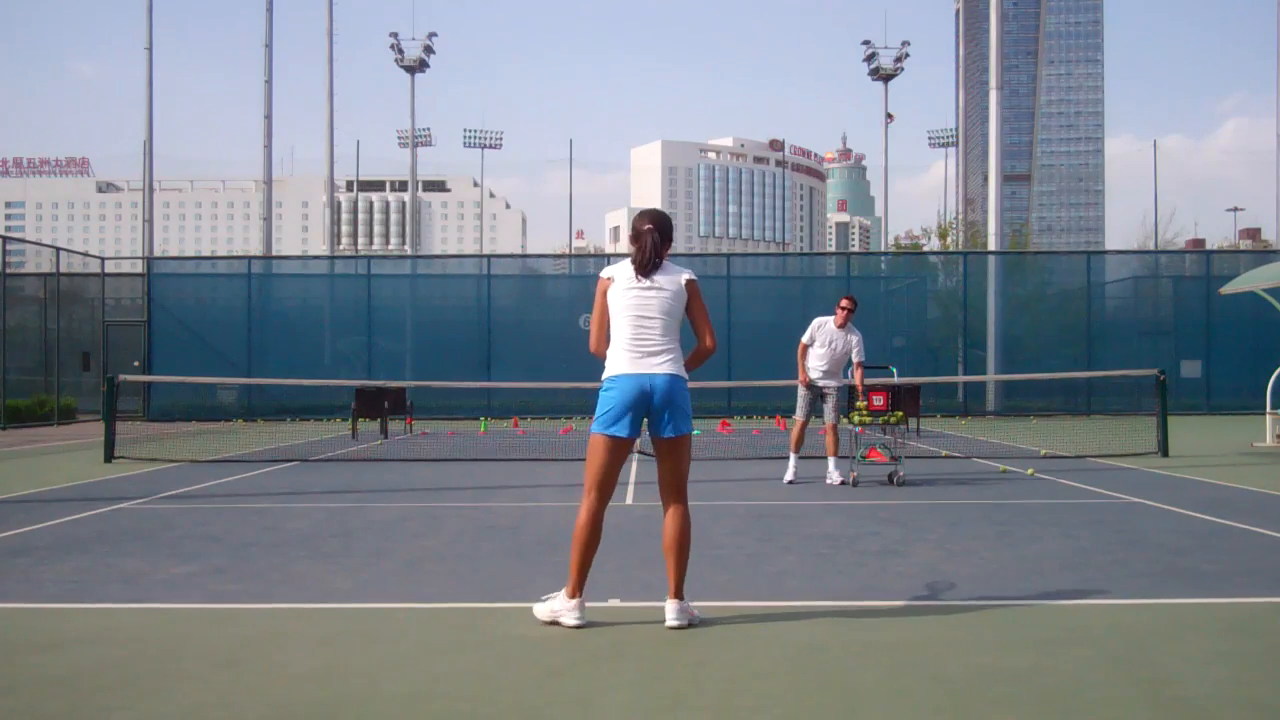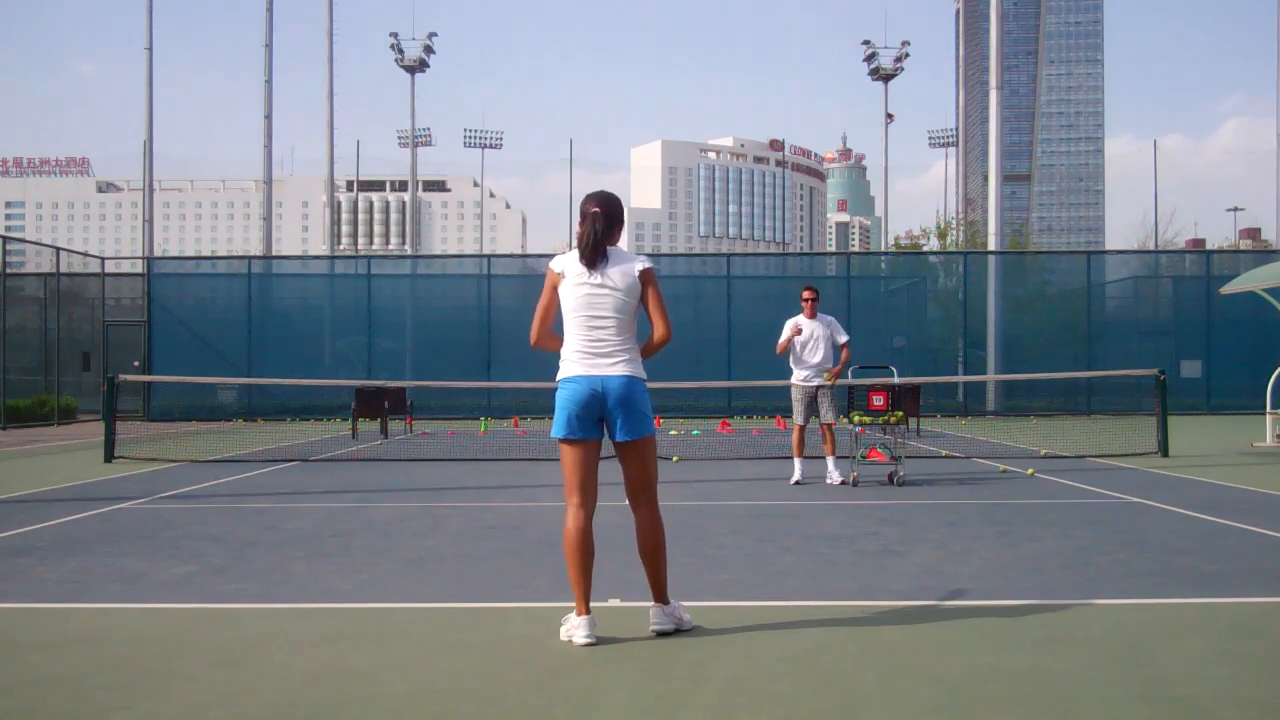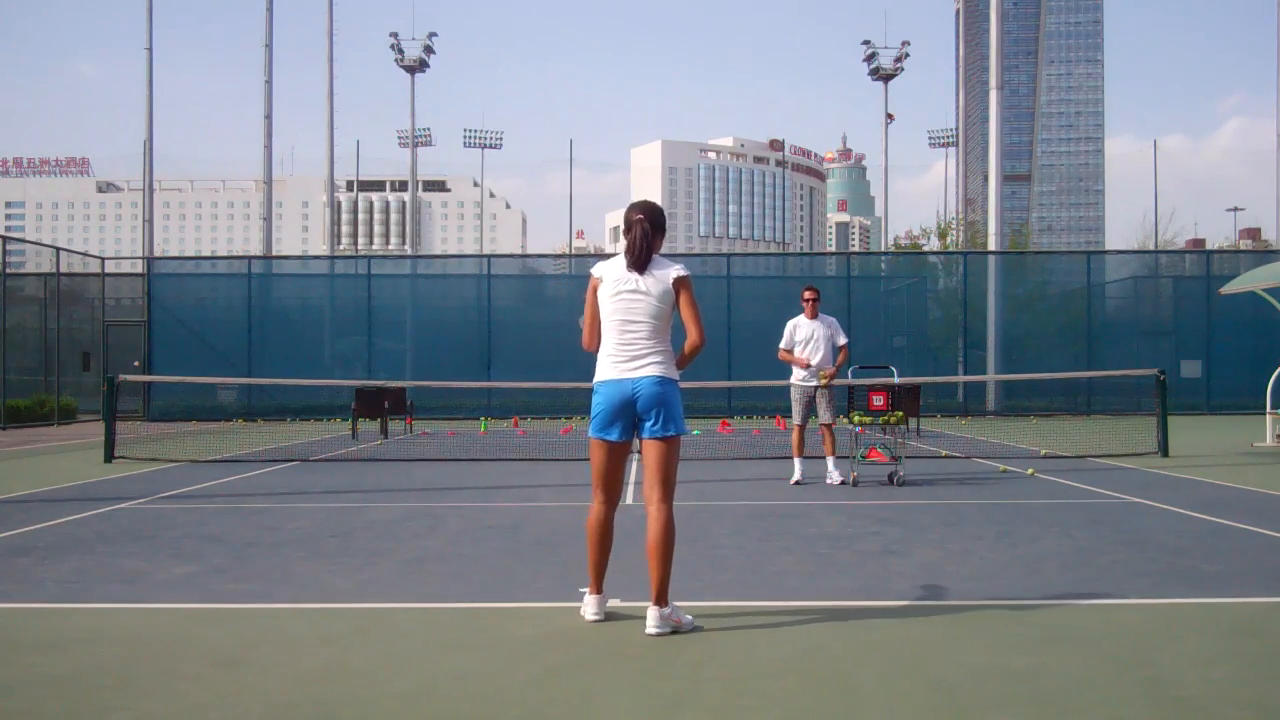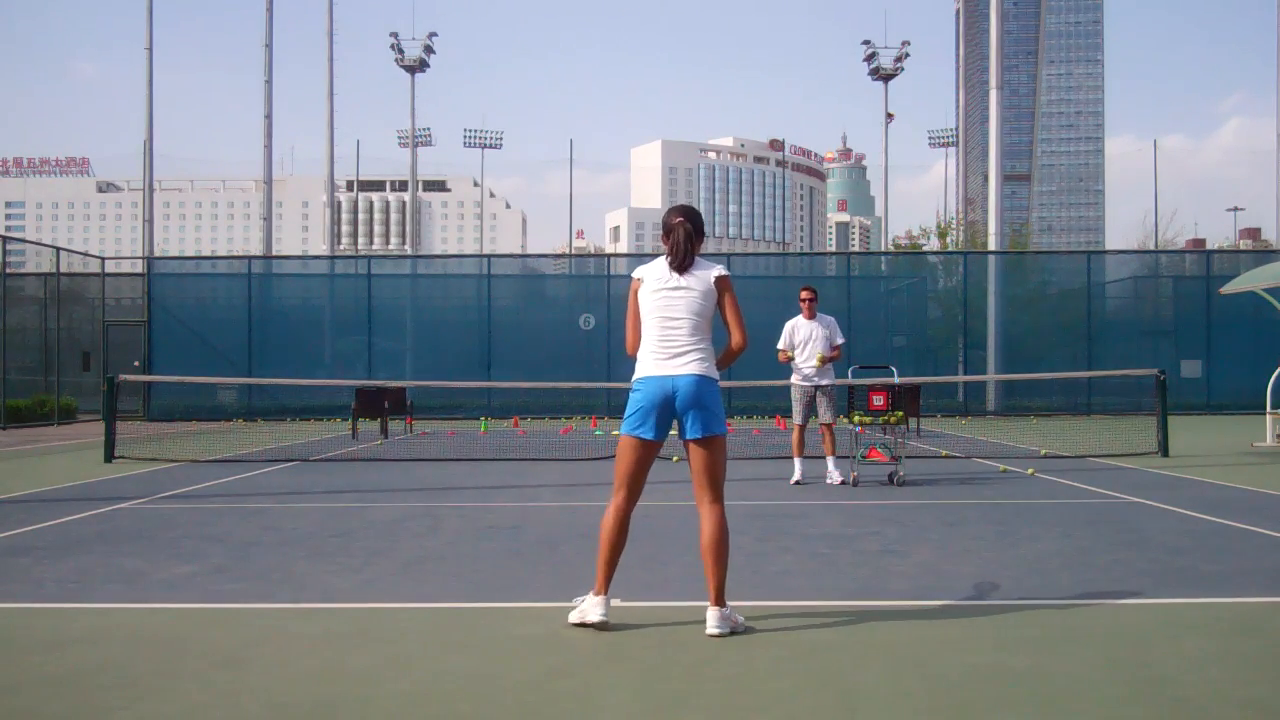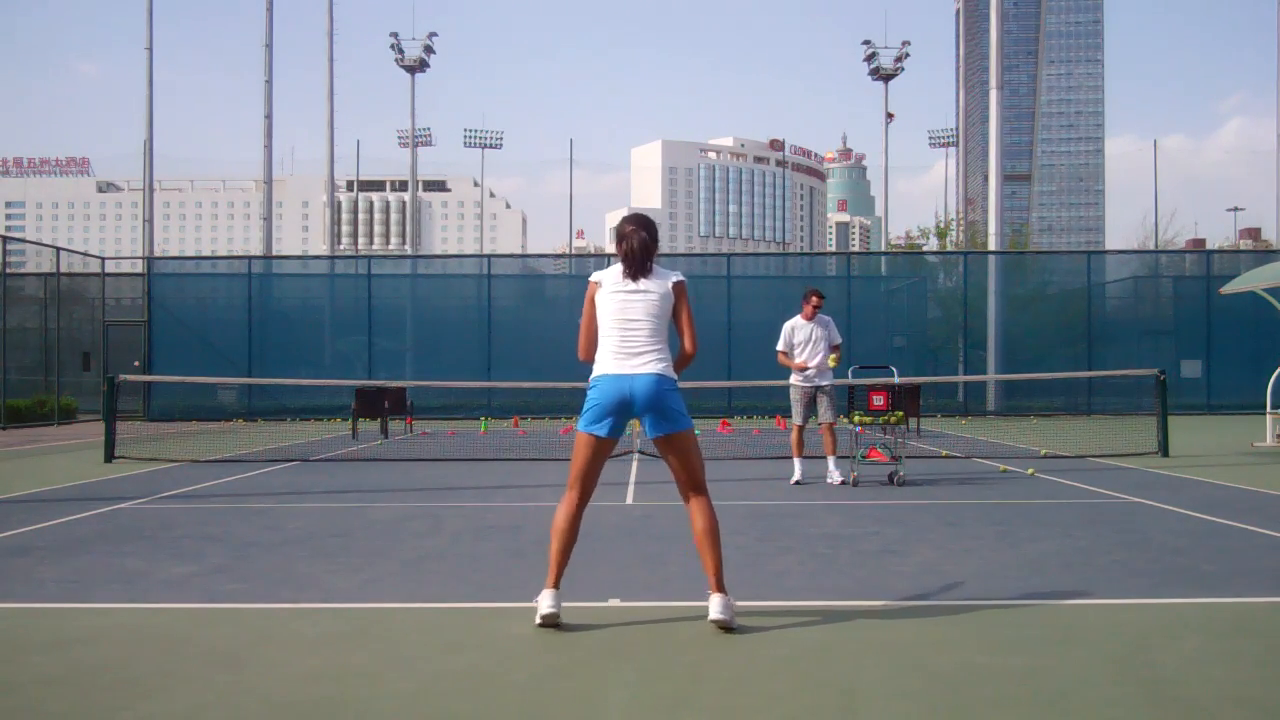
dt=1s
person 1, frame 1
left shoulder: (611, 275)
right shoulder: (684, 278)
left elbow: (597, 344)
right elbow: (708, 343)
left hip: (621, 385)
right hip: (670, 386)
left knee: (595, 497)
right knee: (675, 500)
left ankle: (572, 599)
right ankle: (676, 603)
person 1, frame 2
left shoulder: (561, 266)
right shoulder: (639, 267)
left elbow: (538, 337)
right elbow: (662, 333)
left hip: (575, 385)
right hip: (626, 385)
left knee: (579, 506)
right knee: (645, 505)
left ankle: (582, 617)
right ankle: (661, 606)
person 1, frame 3
left shoulder: (601, 272)
right shoulder: (675, 274)
left elbow: (589, 341)
right elbow: (696, 338)
left hip: (610, 386)
right hip: (657, 386)
left knee: (603, 500)
right knee: (659, 502)
left ankle: (595, 596)
right ankle: (660, 607)
person 1, frame 4
left shoulder: (642, 275)
right shoulder: (715, 275)
left elbow: (632, 345)
right elbow: (739, 340)
left hip: (649, 385)
right hip: (698, 386)
left knee: (622, 497)
right knee: (710, 502)
left ankle: (599, 598)
right ankle: (717, 609)
person 1, frame 5
left shoulder: (599, 281)
right shoulder: (673, 281)
left elbow: (586, 347)
right elbow: (689, 349)
left hip: (606, 385)
right hip: (658, 387)
left knee: (575, 496)
right knee: (697, 494)
left ankle: (550, 594)
right ankle: (718, 596)
person 2, frame 1
left shoulder: (855, 337)
right shoulder: (818, 324)
left elbow: (858, 366)
right elbow: (802, 347)
left wrist: (860, 391)
right wrist: (801, 372)
left hip: (832, 383)
right hip: (809, 380)
left knee: (831, 426)
right knee: (800, 422)
left ankle: (832, 471)
right ankle: (792, 467)
person 2, frame 2
left shoulder: (830, 322)
right shoulder: (792, 323)
left elbow: (845, 347)
right elbow: (779, 351)
left wrist: (840, 366)
right wrist: (791, 336)
left hip: (825, 381)
right hip: (801, 381)
left knee: (827, 426)
right knee: (799, 426)
left ankle: (832, 470)
right ankle: (798, 471)
person 2, frame 3
left shoulder: (831, 323)
right shoulder: (793, 324)
left elbow: (844, 350)
right elbow: (781, 354)
left wrist: (835, 368)
right wrist: (797, 361)
left hip: (824, 382)
right hip: (800, 382)
left knee: (827, 425)
right knee: (798, 425)
left ankle: (832, 470)
right ankle: (797, 471)
person 2, frame 4
left shoulder: (829, 322)
right shoulder: (792, 325)
left elbow: (838, 351)
right elbow: (781, 353)
left wrist: (828, 358)
right wrist: (784, 357)
left hip: (825, 381)
right hip: (801, 382)
left knee: (827, 425)
right knee: (799, 426)
left ankle: (832, 470)
right ankle: (798, 471)
person 2, frame 5
left shoulder: (827, 322)
right shoulder: (791, 326)
left elbow: (836, 347)
right elbow: (781, 355)
left wrist: (835, 358)
right wrist: (794, 365)
left hip: (825, 382)
right hip: (800, 383)
left knee: (828, 425)
right knee: (798, 426)
left ankle: (833, 470)
right ankle: (797, 471)
